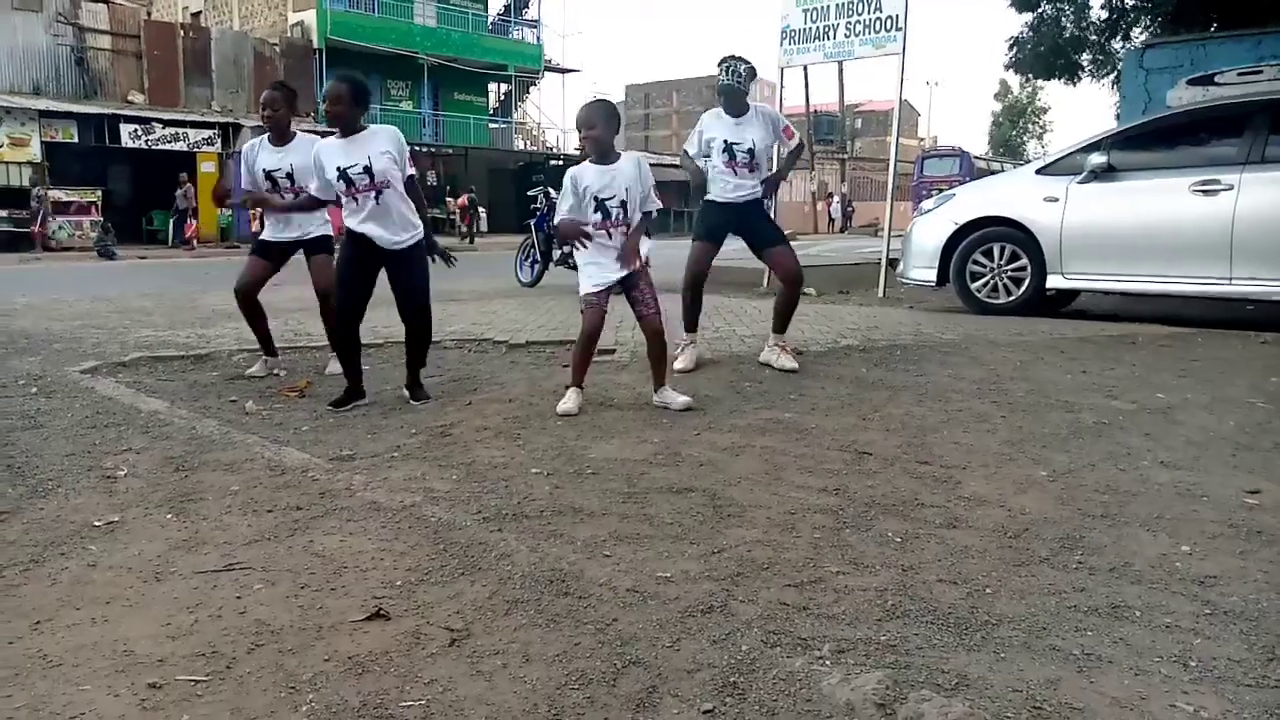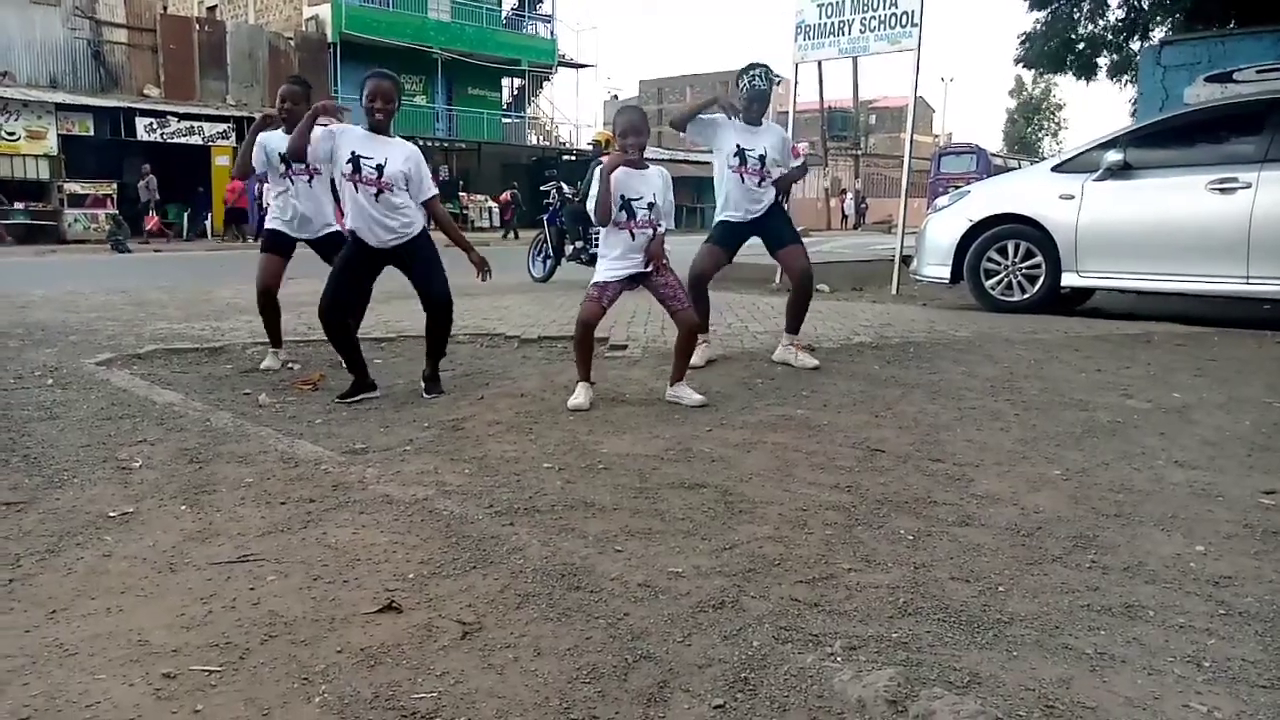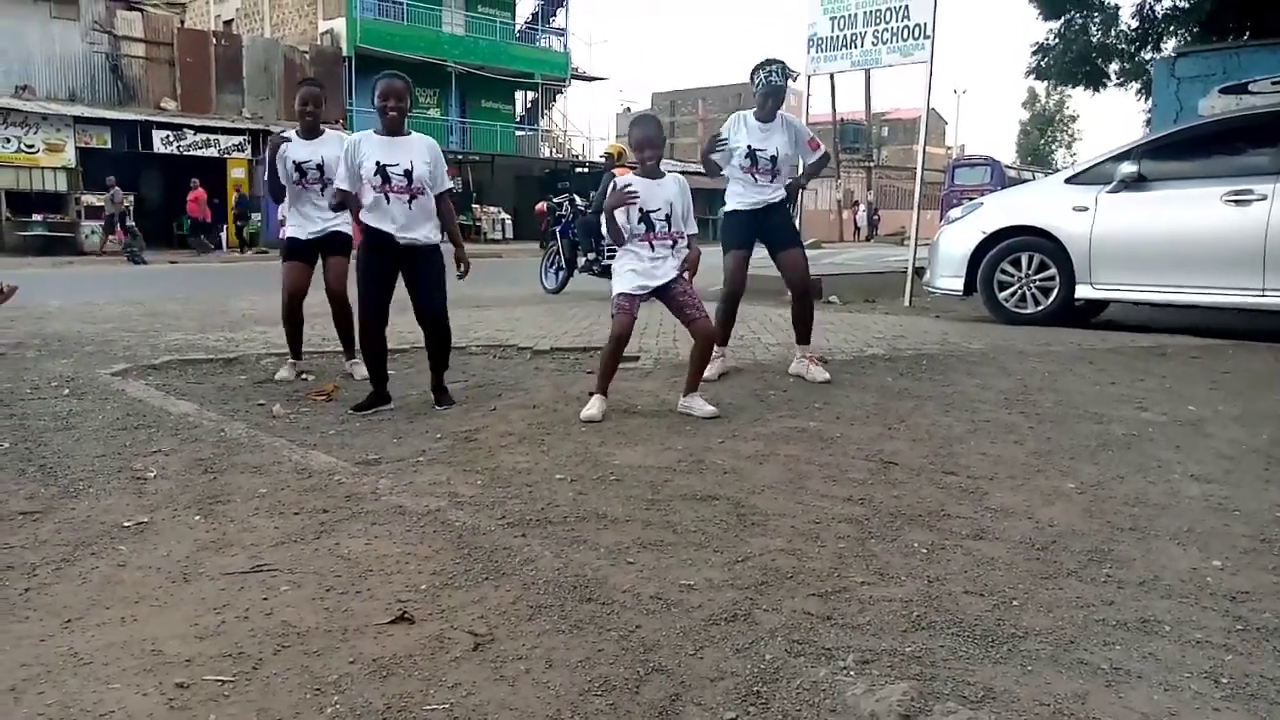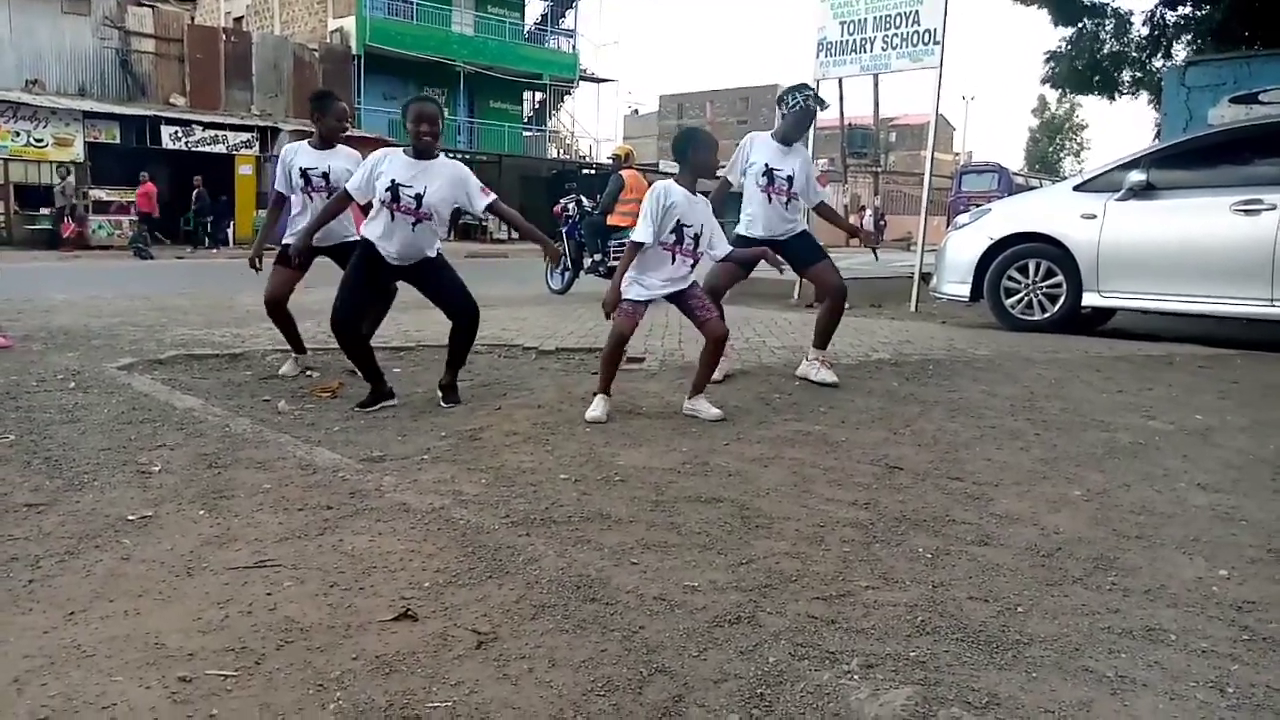
dt=1s
person 1, frame 1
left shoulder: (390, 136)
right shoulder: (324, 151)
left elbow: (412, 187)
right elbow: (316, 199)
left wrist: (430, 238)
right wrist: (269, 200)
left hip: (408, 240)
right hip: (361, 243)
left knee: (418, 315)
right knee: (344, 316)
left ankle: (413, 378)
right ankle: (354, 386)
person 1, frame 2
left shoulder: (408, 152)
right shoulder: (339, 136)
left elbow: (432, 205)
right elbow: (295, 154)
left wrist: (469, 249)
right wrist: (314, 113)
left hip: (411, 240)
right hip: (361, 242)
left knee: (440, 304)
right knee: (331, 311)
left ankle: (431, 372)
right ankle: (362, 379)
person 1, frame 3
left shoulder: (427, 145)
right shoulder: (358, 144)
left elbow: (443, 200)
right elbow: (344, 196)
left wrist: (458, 246)
right wrist: (342, 201)
left hip: (424, 245)
right hip: (378, 243)
left knee: (434, 316)
right knee: (371, 319)
left ankle: (438, 384)
right ankle: (379, 390)
person 1, frame 4
left shoulder: (455, 172)
right shoulder: (382, 159)
left elbow: (495, 209)
right elbow: (345, 197)
left wrist: (543, 240)
right wrist: (308, 232)
left hip: (424, 259)
right hip: (373, 255)
left knee: (466, 313)
right knee: (342, 322)
left ankle: (448, 382)
right ankle: (380, 388)
person 2, frame 1
left shoulder: (766, 115)
right shoulder: (710, 120)
left elbow: (795, 146)
right elbow: (687, 156)
left wrist: (779, 174)
right wrist: (696, 173)
left hip: (753, 208)
right hip: (717, 205)
left knee: (793, 275)
right knee: (694, 274)
left ankle: (775, 345)
right ankle: (689, 343)
person 2, frame 2
left shoulder: (776, 133)
right shoulder: (719, 124)
left elbow: (801, 167)
right elbow: (676, 123)
left wrist: (788, 176)
right wrist: (712, 103)
left hip: (770, 212)
right hip: (730, 216)
left knee: (803, 276)
right knee: (697, 275)
left ankle: (789, 344)
right ankle: (702, 342)
person 2, frame 3
left shoulder: (791, 125)
right shoulder: (736, 122)
left elbow: (822, 156)
right elbow: (713, 169)
left wrist: (800, 181)
right wrist: (706, 151)
left hip: (775, 210)
right hip: (739, 210)
left knee: (800, 284)
right knee: (734, 286)
left ankle: (803, 357)
right ankle: (718, 355)
person 2, frame 4
left shoulder: (803, 157)
right shoulder: (753, 142)
left elbow: (817, 204)
right elbow: (726, 185)
left wrist: (856, 231)
left hip: (794, 235)
right hip: (751, 235)
left knee: (836, 290)
right knee: (710, 288)
left ankle: (814, 360)
right ankle: (718, 358)
person 3, frame 1
left shoulder: (635, 164)
right shoulder: (575, 175)
left elbow: (648, 210)
right elbow: (562, 224)
left wrist: (634, 237)
right wrist: (570, 227)
left hip: (631, 261)
right hip: (595, 264)
left knee: (654, 330)
right knee: (592, 327)
left ankle: (661, 389)
right ankle: (574, 388)
person 3, frame 2
left shoulder: (661, 175)
right shoulder: (607, 170)
left elbow: (665, 223)
right elbow: (602, 220)
left wrist: (659, 241)
right wrist: (605, 175)
left hip: (651, 260)
right hip: (614, 262)
left knee: (691, 321)
right knee: (586, 318)
left ankle: (676, 385)
right ankle: (584, 384)
person 3, frame 3
left shoulder: (678, 183)
right shoulder: (622, 186)
left elbow: (689, 229)
right elbow: (618, 239)
left wrist: (694, 250)
right wrist: (609, 209)
left hip: (672, 270)
right hip: (633, 270)
left knee: (707, 332)
right knee: (620, 331)
left ankle: (690, 396)
right ankle: (599, 396)
person 3, frame 4
left shoulder: (704, 205)
right shoulder: (662, 191)
left elbow: (721, 252)
right elbow: (637, 241)
left wrist: (759, 252)
right wrist: (615, 283)
left hip: (681, 281)
right hip: (644, 279)
left knee: (717, 332)
right knee: (620, 333)
left ankle: (695, 397)
right ankle: (602, 396)
person 4, frame 1
left shoulder: (313, 144)
right shoulder: (251, 150)
right wrist: (227, 198)
left hip: (315, 229)
right hip: (276, 233)
left knee: (327, 290)
right knee: (243, 288)
left ankle: (336, 352)
right ankle: (270, 355)
person 4, frame 2
left shoulder: (324, 135)
right shoulder: (266, 139)
right elbow: (240, 175)
right wrist: (253, 132)
left hip: (324, 224)
right hip: (281, 224)
right knee: (265, 288)
right ankle: (275, 349)
person 4, frame 3
left shoulder: (341, 141)
right shoulder: (283, 144)
right elbow: (277, 197)
right wrist: (271, 158)
left hip: (336, 226)
right hip: (299, 229)
left knee: (337, 292)
right knee: (292, 294)
left ankle: (352, 358)
right ankle: (294, 359)
person 4, frame 4
left shoulder: (351, 157)
right shoulder: (291, 153)
right elbow: (277, 202)
right wrist: (259, 243)
left hip: (343, 236)
right hip: (299, 237)
left knee: (385, 290)
right knee: (273, 299)
right ankle: (299, 354)
